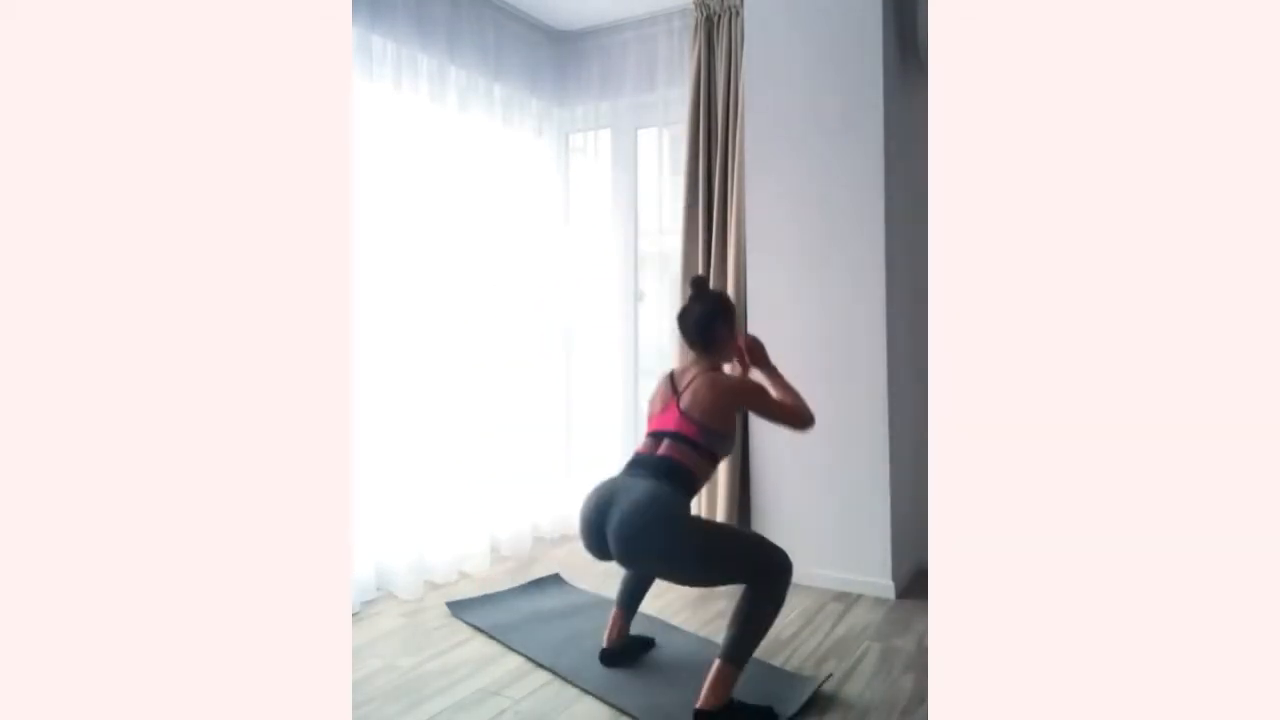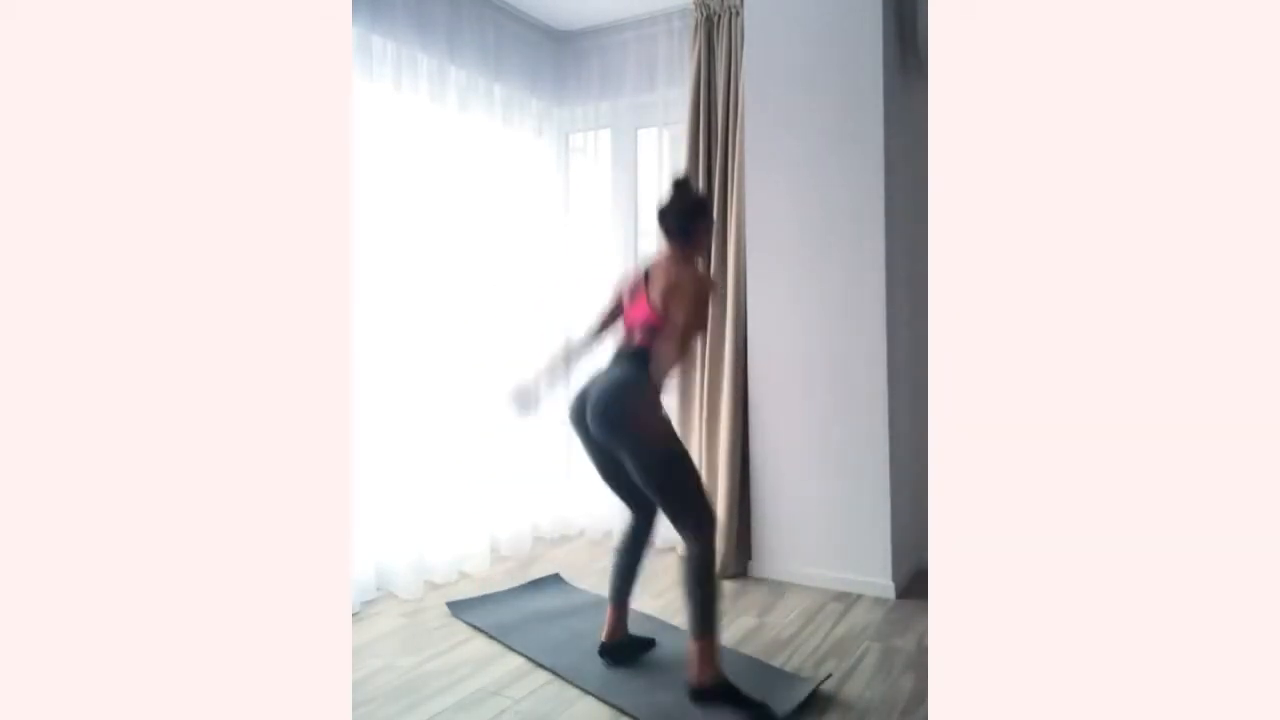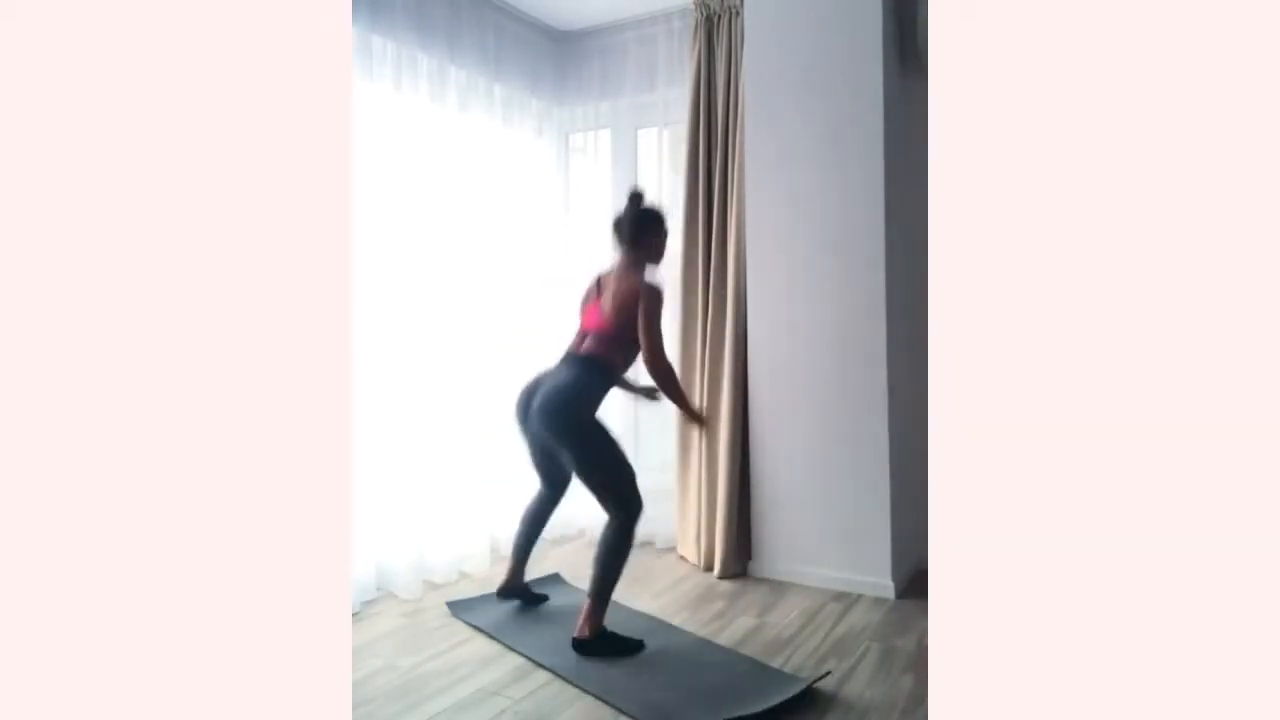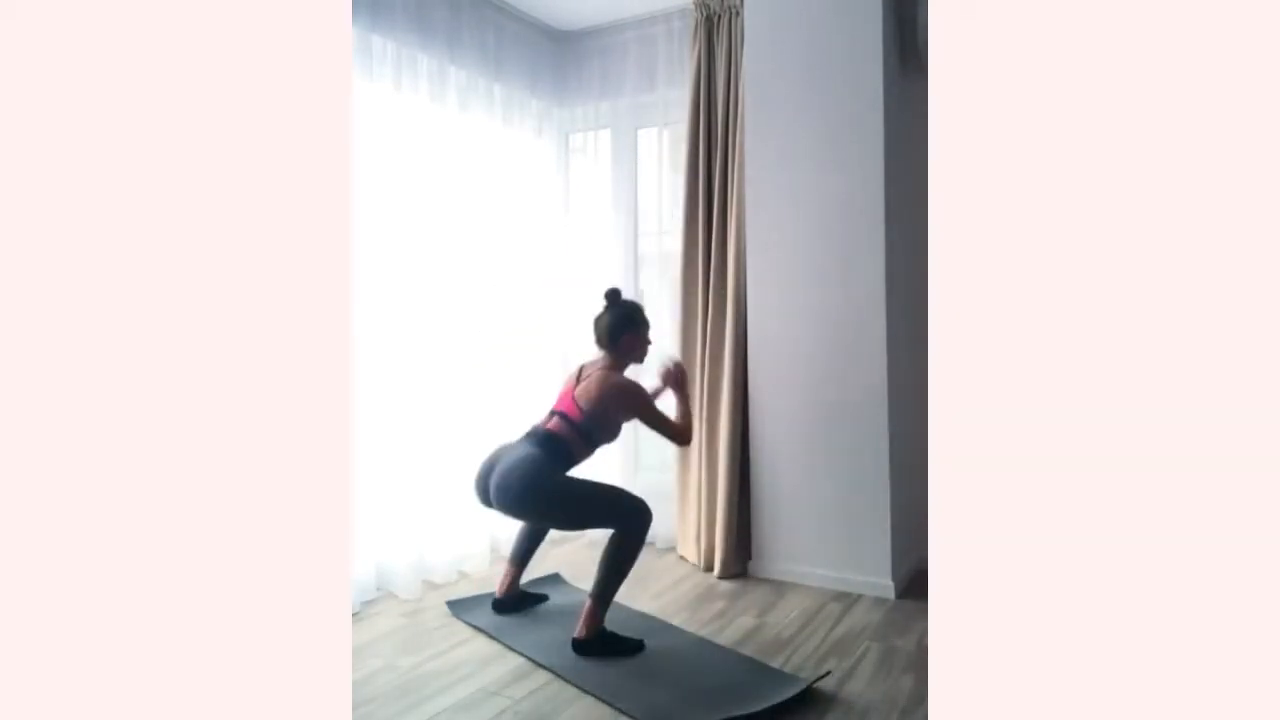
dt=0.3s
person 1, frame 1
left shoulder: (665, 384)
right shoulder: (734, 388)
right elbow: (802, 417)
right wrist: (763, 365)
left hip: (598, 513)
right hip: (646, 522)
right knee: (773, 569)
left ankle: (615, 639)
person 1, frame 2
left shoulder: (636, 279)
right shoulder: (697, 281)
left elbow: (589, 337)
right elbow: (674, 338)
left wrist: (544, 378)
right wrist: (650, 393)
left hip: (588, 401)
right hip: (627, 404)
left knee: (643, 511)
right knee: (699, 528)
left ankle: (615, 634)
right ankle: (705, 675)
person 1, frame 3
left shoulder: (597, 284)
right shoulder: (643, 291)
right elbow: (655, 362)
left wrist: (632, 388)
right wrist: (688, 409)
left hip: (535, 395)
right hip: (563, 408)
left knee: (553, 485)
right knee: (626, 508)
left ankle: (513, 581)
right ankle: (589, 630)
person 1, frame 4
left shoulder: (585, 370)
right shoulder: (622, 388)
right elbow: (682, 436)
left wrist: (659, 389)
right wrist: (681, 391)
left hip: (494, 470)
right hip: (522, 482)
left knee: (550, 497)
right knee: (634, 516)
left ankle: (507, 590)
right ankle: (590, 632)
